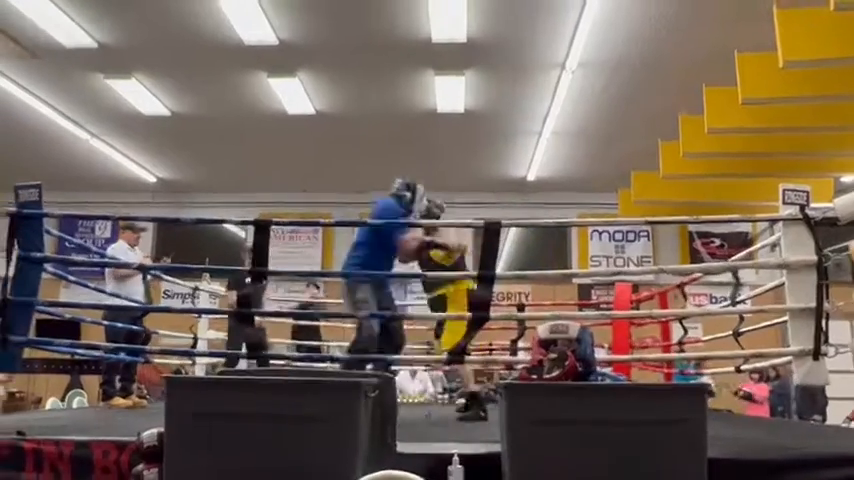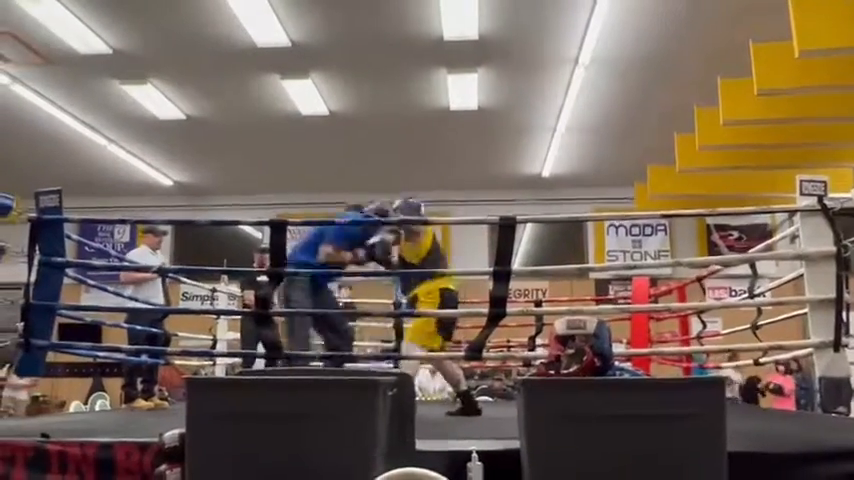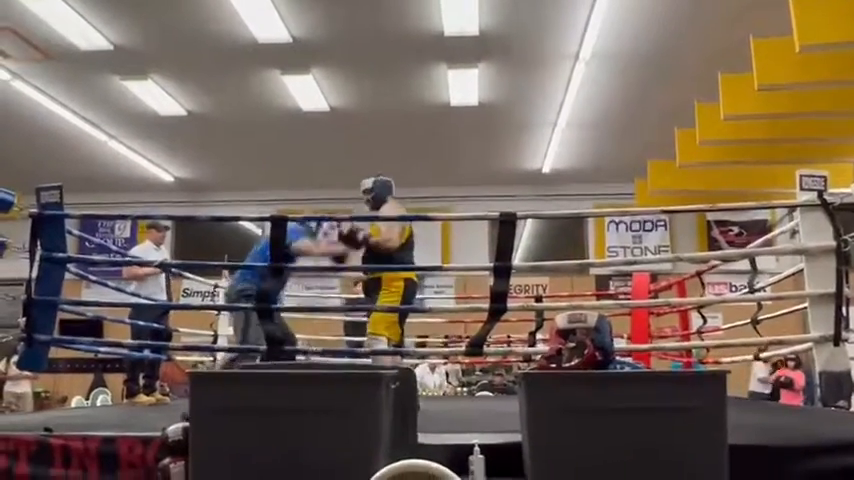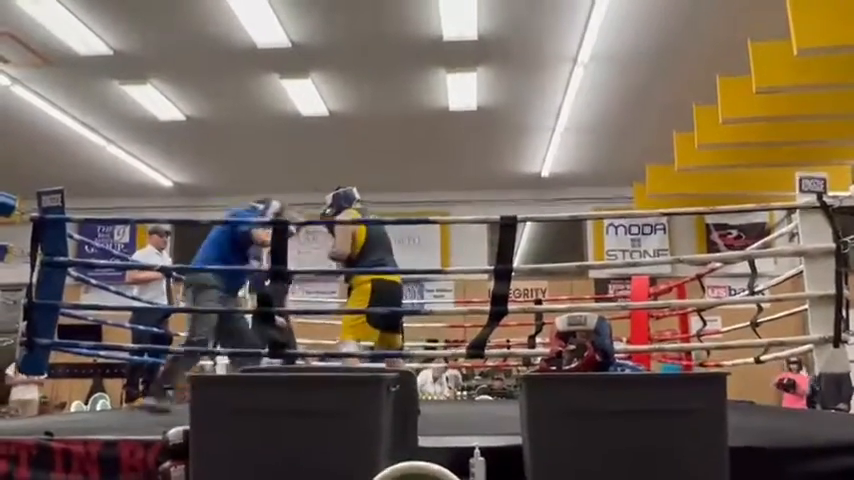
dt=0.4s
person 1, frame 1
left shoulder: (444, 235)
left elbow: (459, 249)
left hip: (457, 297)
right hip: (444, 301)
left knee: (453, 350)
right knee: (453, 351)
left ankle: (477, 405)
right ankle: (473, 398)
person 1, frame 2
left shoulder: (417, 231)
right shoulder: (408, 240)
right elbow: (398, 268)
right wrist: (385, 258)
left hip: (434, 295)
right hip: (428, 297)
left knee: (412, 345)
right knee: (435, 354)
right ankle: (469, 402)
person 1, frame 3
left shoulder: (390, 210)
right shoulder: (385, 214)
left elbow: (390, 243)
right elbow: (375, 245)
left wrist: (361, 237)
right wrist: (355, 234)
left hip: (394, 283)
right hip: (385, 284)
left knee: (376, 338)
right knee: (386, 341)
person 1, frame 4
left shoulder: (346, 218)
left elbow: (342, 252)
left wrist: (332, 251)
right wrist: (333, 225)
left hip: (371, 284)
right hip: (392, 284)
left knee: (348, 340)
right knee: (390, 347)
person 2, frame 1
left shoulder: (137, 252)
right shoulder: (116, 249)
right elbow: (117, 272)
right wrist: (141, 267)
left hip: (135, 309)
right hip: (118, 308)
left ankle: (127, 392)
right ankle: (109, 394)
person 2, frame 2
left shoulder: (159, 256)
right shoulder: (135, 255)
right elbow: (125, 277)
right wrist: (152, 275)
left hip: (157, 312)
right hip: (140, 311)
left knee: (155, 353)
left ankle: (149, 394)
right ankle: (131, 396)
person 2, frame 3
left shoulder: (164, 251)
right shoulder: (139, 250)
right elbow: (127, 273)
right wrist: (153, 270)
left hip: (161, 306)
right hip: (144, 306)
left knee: (158, 348)
left ankle: (150, 389)
right ankle: (133, 391)
person 2, frame 4
left shoulder: (166, 257)
right shoulder: (141, 255)
right elbow: (130, 278)
right wrist: (156, 275)
left hip: (162, 309)
right hip: (145, 309)
left knee: (157, 351)
right knee: (139, 351)
left ankle: (149, 392)
right ankle: (132, 395)
person 3, frame 1
left shoulder: (390, 208)
right shoulder: (390, 209)
left elbow: (404, 257)
right elbow: (406, 245)
left wrist: (422, 243)
right wrist: (420, 236)
left hip: (376, 278)
right hip: (358, 279)
left knee: (393, 336)
right knee: (369, 332)
person 3, frame 2
left shoulder: (357, 226)
right shoulder: (350, 222)
right elbow: (325, 255)
right wrist: (357, 256)
left hip: (317, 282)
right hip: (299, 278)
left knee: (343, 336)
right knee: (299, 345)
person 3, frame 3
left shoulder: (292, 232)
right shoulder: (295, 231)
right elbow: (304, 247)
right wrist: (340, 249)
left hip: (260, 298)
right hip: (246, 295)
left knee: (285, 345)
right knee: (250, 351)
person 3, frame 4
right shoulder: (244, 215)
right elbow: (262, 239)
left hip: (225, 291)
right hip: (207, 283)
left knee: (249, 344)
right knee: (199, 339)
right ankle: (157, 394)
